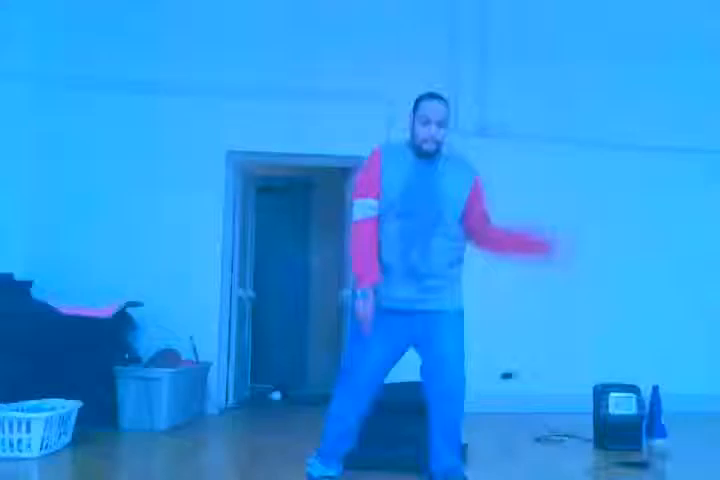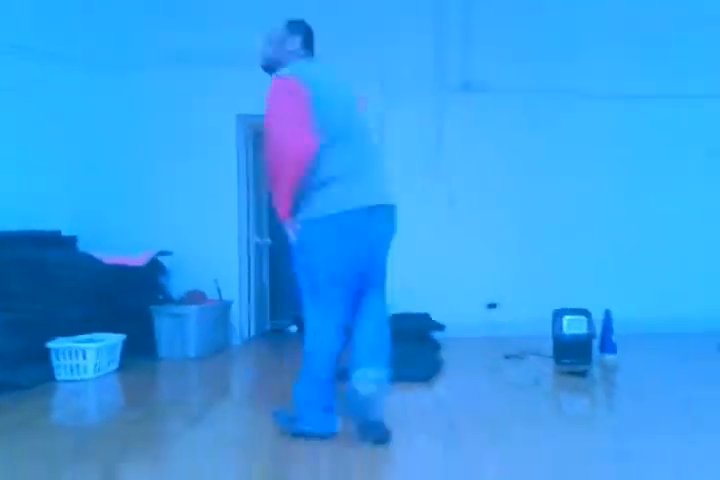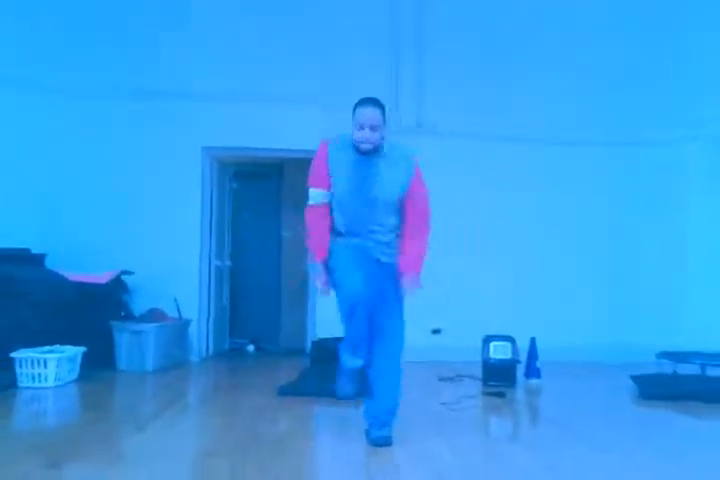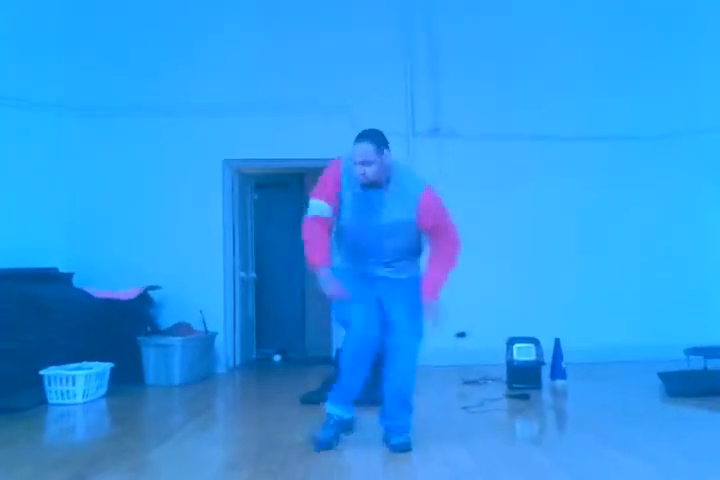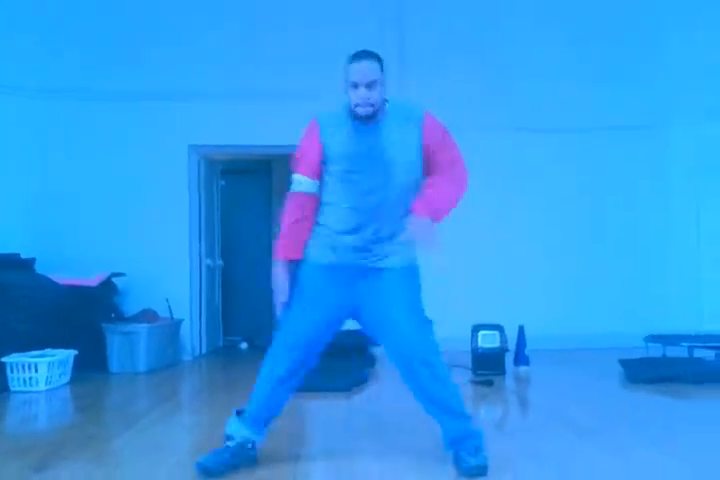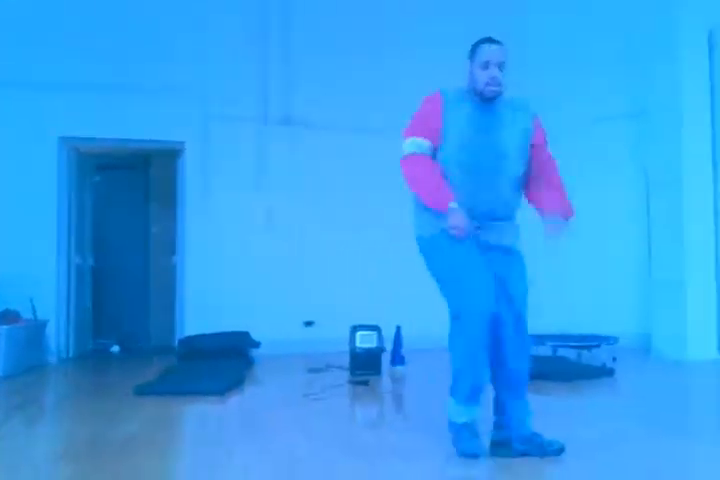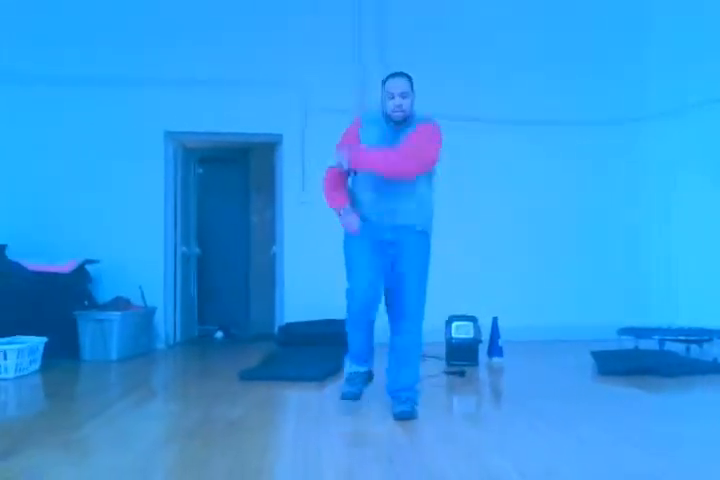
dt=0.7s
person 1, frame 1
left shoulder: (464, 175)
right shoulder: (380, 163)
left elbow: (482, 234)
right elbow: (363, 229)
left wrist: (540, 245)
right wrist: (366, 288)
left hip: (441, 306)
right hip: (385, 302)
left knee: (449, 393)
right knee: (357, 386)
person 1, frame 2
left shoulder: (287, 85)
right shoulder: (329, 84)
left elbow: (292, 153)
left wrist: (286, 212)
left hip: (328, 216)
right hip: (372, 210)
left knee: (326, 317)
right knee: (371, 305)
left ankle: (314, 416)
right ankle: (367, 395)
person 1, frame 3
left shoulder: (406, 167)
right shoulder: (330, 153)
left elbow: (416, 224)
right elbow: (317, 209)
left wrist: (410, 270)
right wrist: (318, 262)
left hip: (388, 259)
right hip: (346, 251)
left knee: (388, 338)
right knee: (356, 293)
left ankle: (380, 419)
right ankle: (353, 358)
person 1, frame 4
left shoulder: (418, 194)
right shoulder: (340, 172)
left elbow: (447, 244)
right elbow: (316, 222)
left wrist: (431, 291)
right wrist: (323, 270)
left hip: (398, 276)
right hip: (349, 272)
left knee: (403, 345)
right knee: (363, 334)
left ankle: (397, 425)
right ankle: (338, 413)
person 1, frame 5
left shoulder: (417, 124)
right shoulder: (323, 130)
left elbow: (451, 173)
right elbow: (303, 197)
left wrist: (426, 212)
right wrist: (282, 261)
left hip: (390, 267)
right hip: (325, 264)
left knee: (413, 353)
right knee: (292, 352)
left ankle: (463, 438)
right ankle: (244, 436)
person 1, frame 6
left shoulder: (523, 118)
right shoulder: (442, 104)
left elbow: (541, 177)
right elbow: (414, 159)
left wrist: (556, 208)
right wrist: (447, 207)
left hip: (499, 241)
right hip: (448, 235)
left knee: (512, 329)
right knee: (477, 310)
left ankle: (514, 430)
right ankle: (464, 414)
person 1, frame 7
left shoulder: (427, 130)
right shoulder: (362, 126)
left elbow: (408, 164)
right elbow: (336, 175)
left wrist: (357, 157)
right wrist: (344, 210)
left hip: (410, 235)
right hip: (363, 232)
left knee: (407, 315)
right knee: (362, 299)
left ankle: (404, 394)
right ankle: (358, 365)
